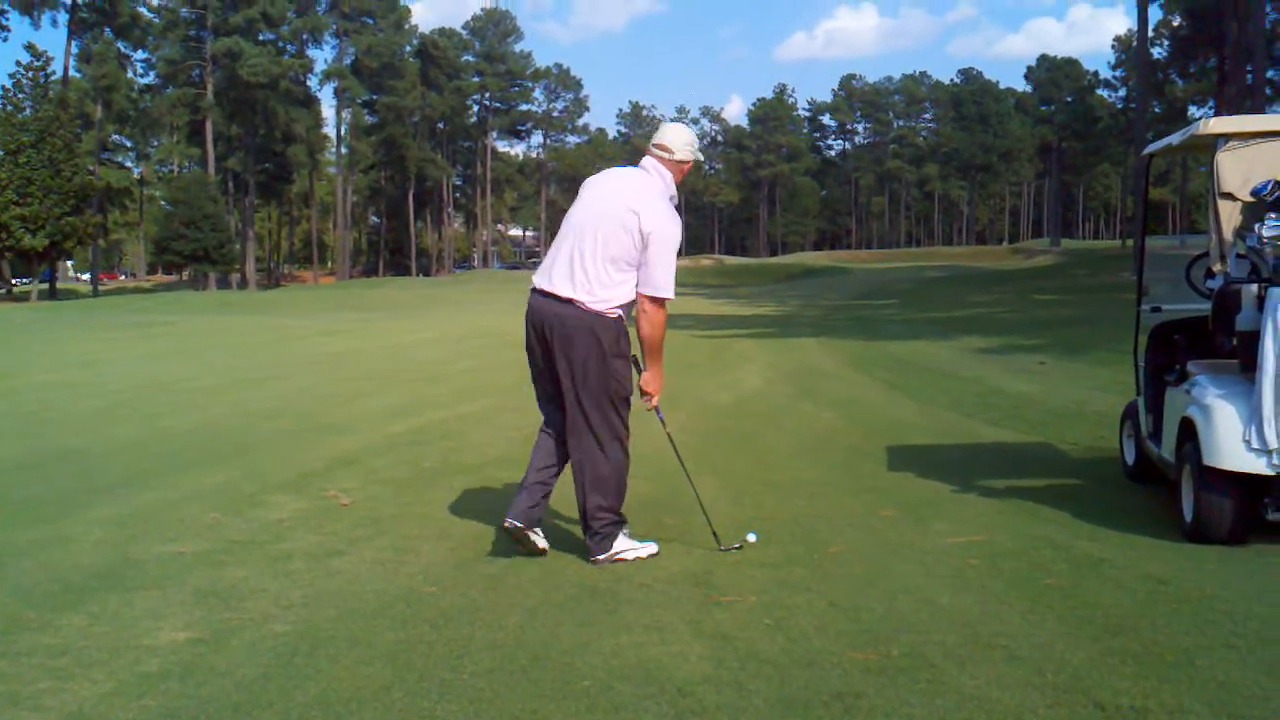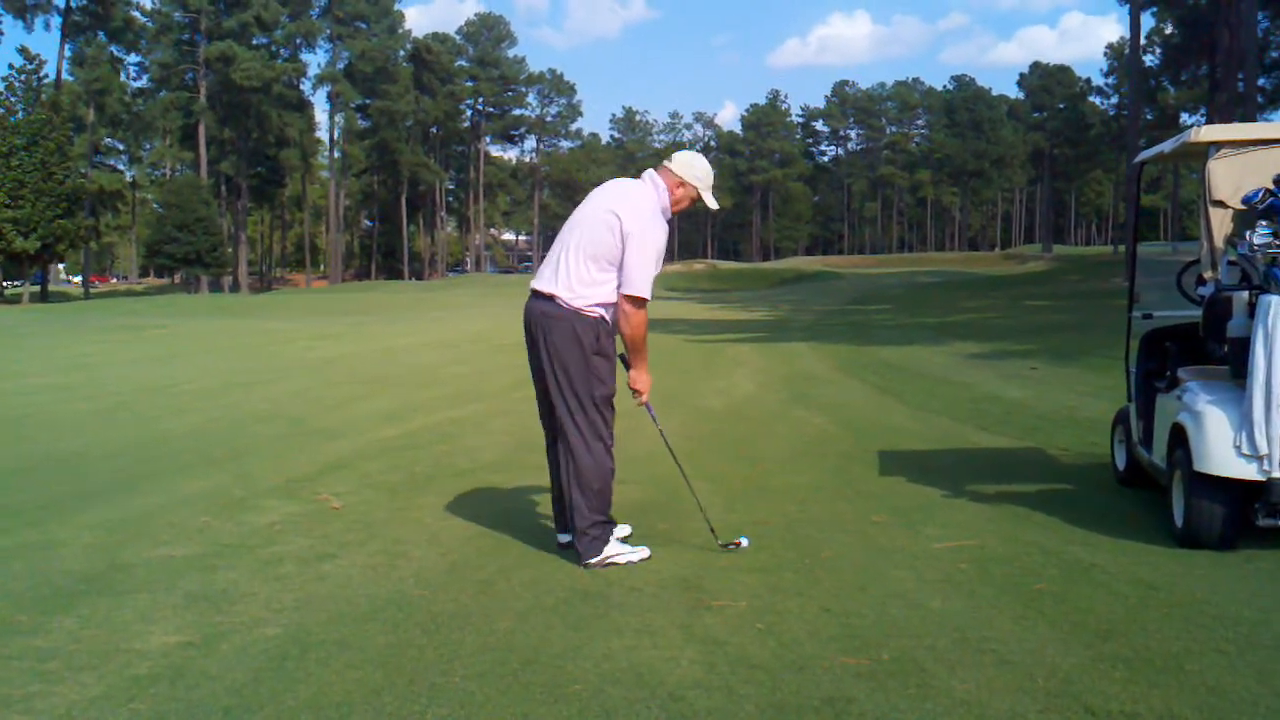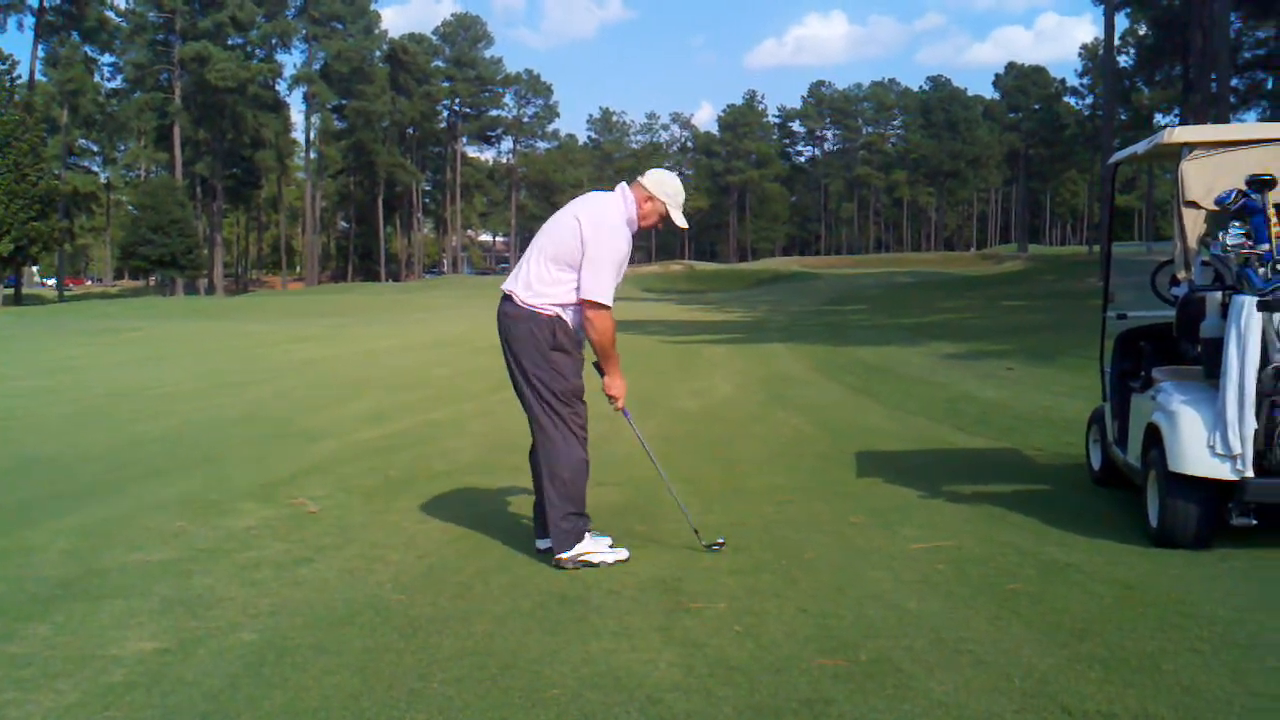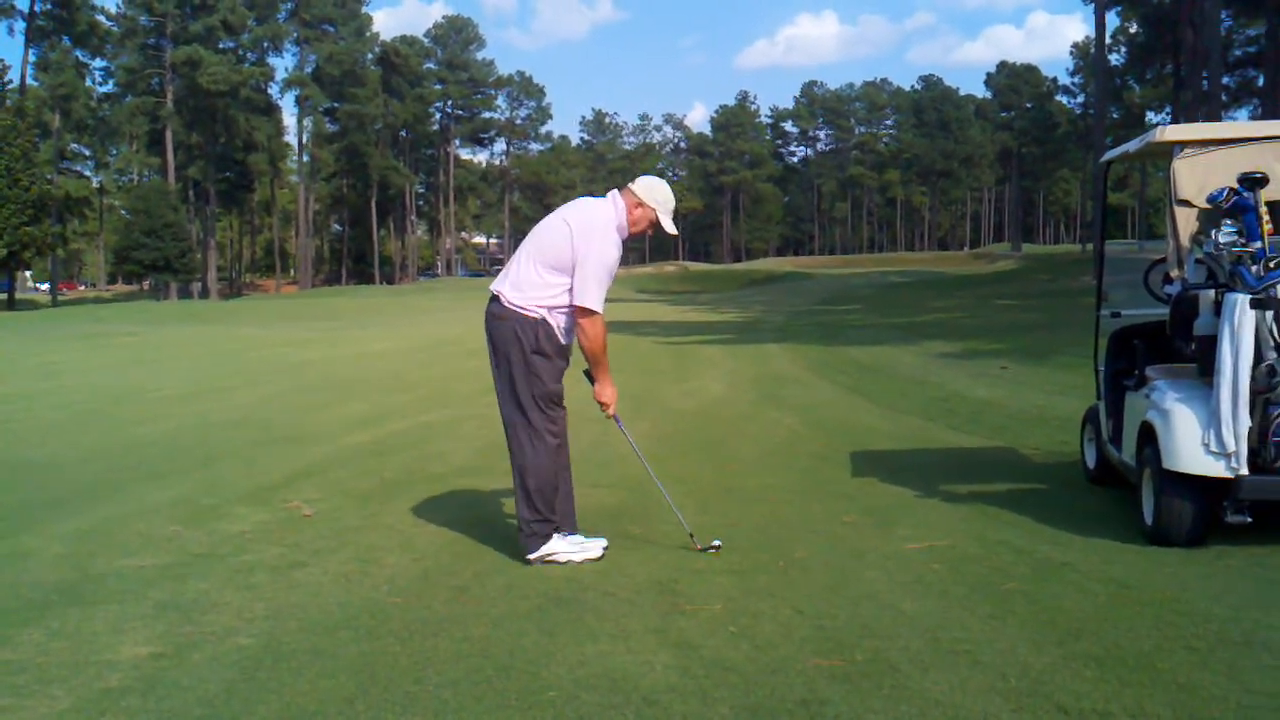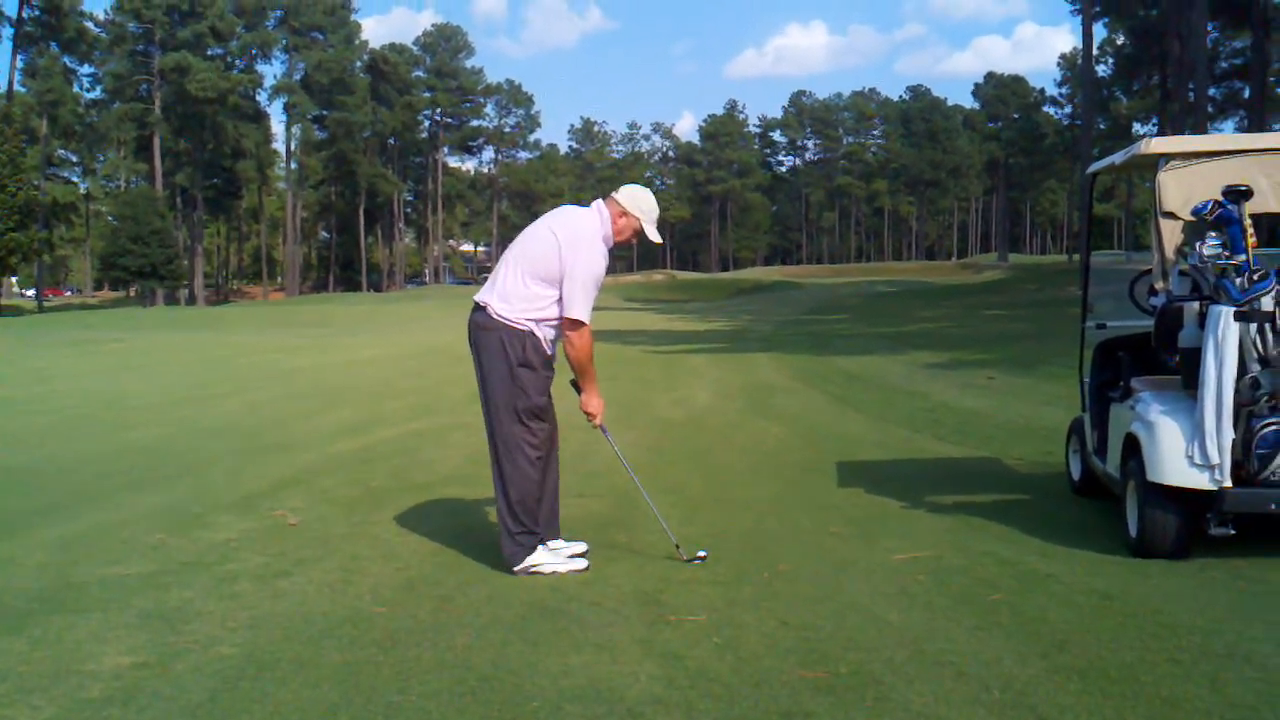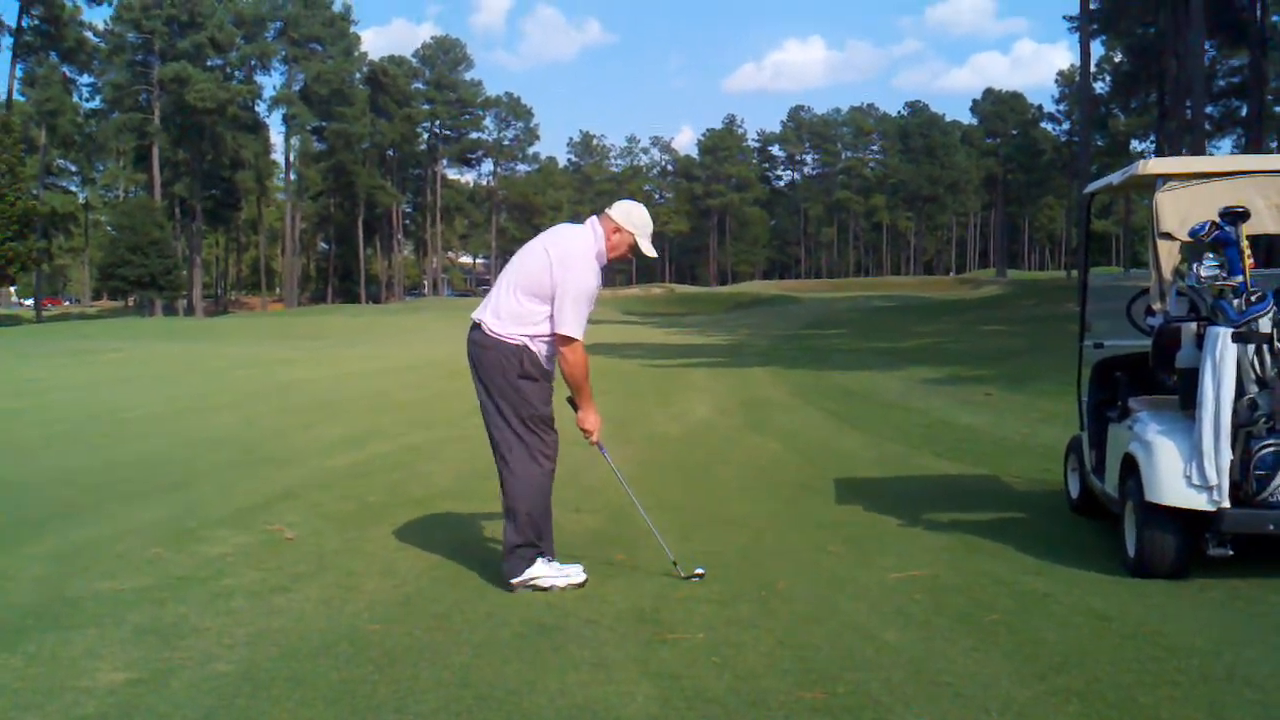
dt=0.3s
person 1, frame 1
left shoulder: (602, 179)
right shoulder: (663, 216)
right elbow: (649, 305)
right wrist: (654, 369)
left hip: (542, 305)
right hip: (590, 322)
left knee: (559, 420)
right knee: (601, 433)
left ankle: (526, 508)
right ankle: (605, 538)
person 1, frame 2
left shoulder: (618, 189)
right shoulder: (649, 220)
right elbow: (631, 304)
right wrist: (639, 367)
left hip: (544, 309)
right hip: (576, 323)
left knee: (566, 426)
right knee: (590, 432)
left ankle: (572, 523)
right ankle: (596, 543)
person 1, frame 3
left shoulder: (599, 203)
right shoulder: (613, 228)
right elbow: (595, 310)
right wrist: (613, 372)
left hip: (524, 314)
right hip: (539, 323)
left knee: (552, 426)
right knee: (564, 427)
left ankle: (552, 528)
right ankle: (571, 539)
person 1, frame 4
left shoulder: (590, 209)
right shoulder: (604, 235)
right elbow: (587, 317)
right wrist: (603, 380)
left hip: (517, 317)
right hip: (525, 326)
left knee: (547, 428)
right knee: (541, 430)
left ankle: (556, 528)
right ankle: (541, 539)
person 1, frame 5
left shoulder: (573, 217)
right shoulder: (590, 245)
right elbow: (575, 328)
right wrist: (590, 390)
left hip: (499, 326)
right hip: (510, 336)
left knee: (540, 437)
right knee: (524, 442)
left ankle: (541, 536)
right ankle: (526, 550)
person 1, frame 6
left shoulder: (570, 235)
right shoulder: (582, 262)
right elbow: (569, 344)
right wrist: (587, 407)
left hip: (503, 345)
right hip: (508, 352)
left knee: (529, 454)
right knee: (532, 454)
left ankle: (532, 555)
right ankle: (526, 562)
